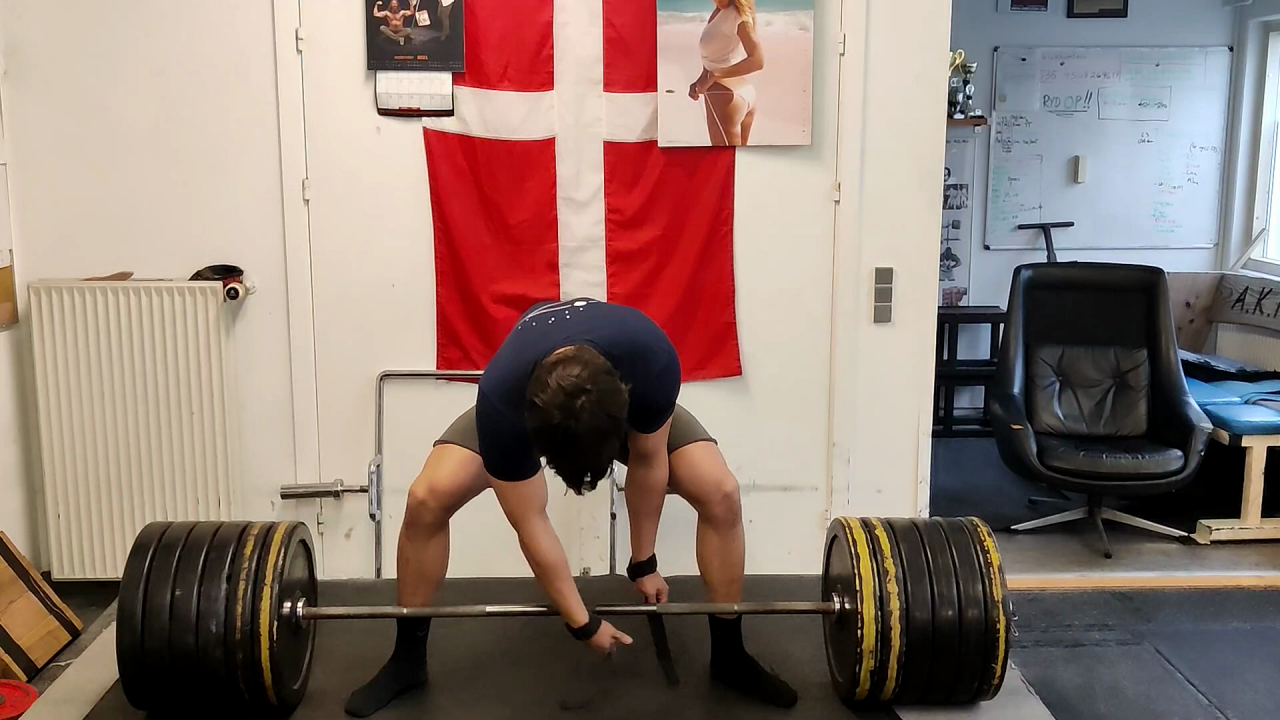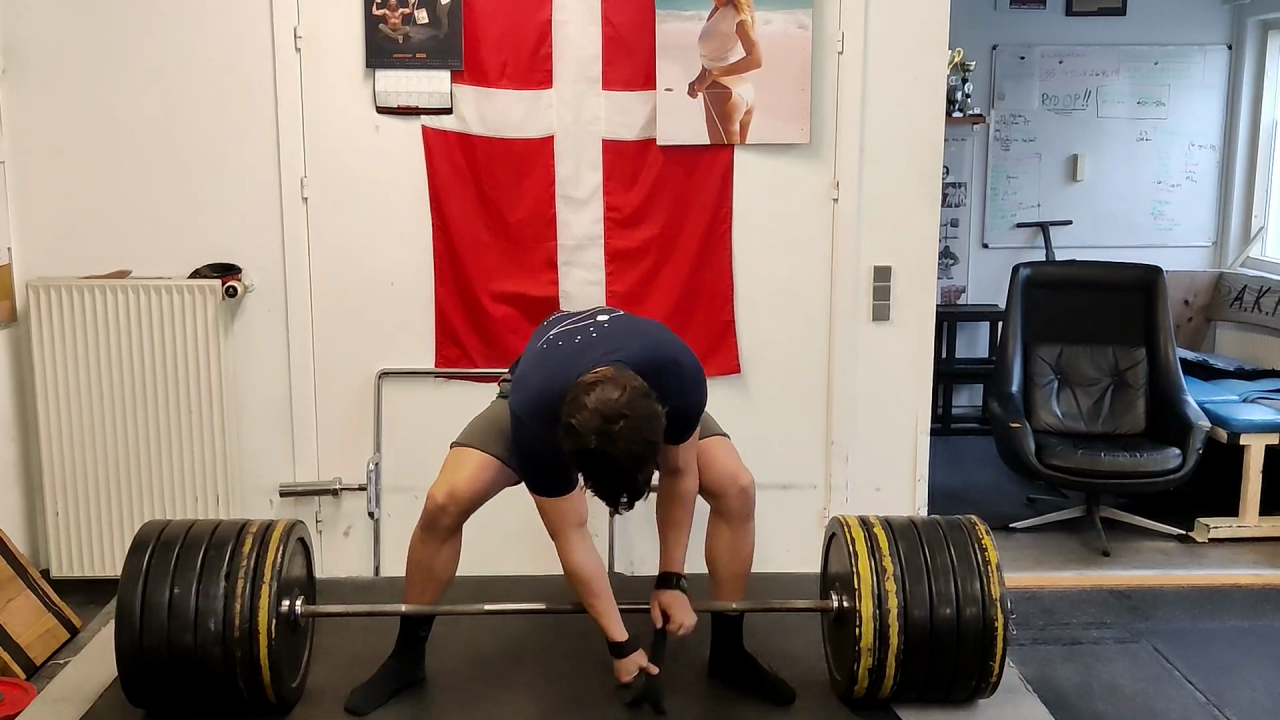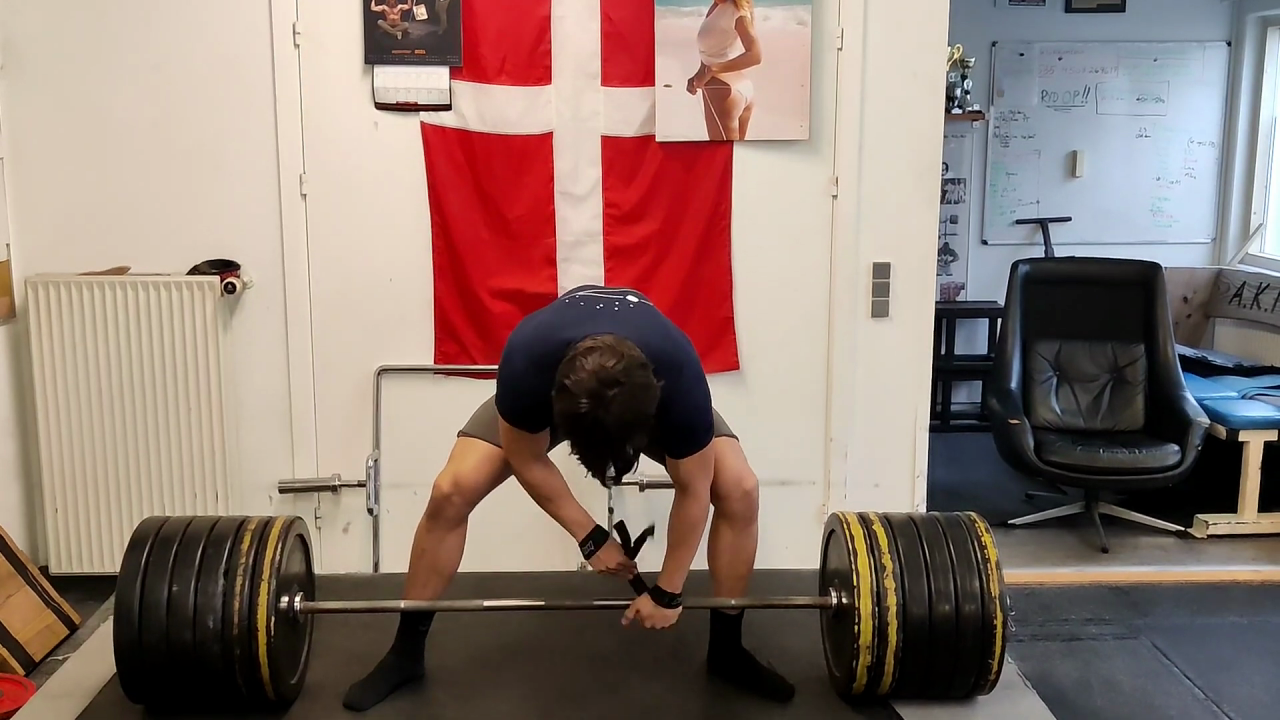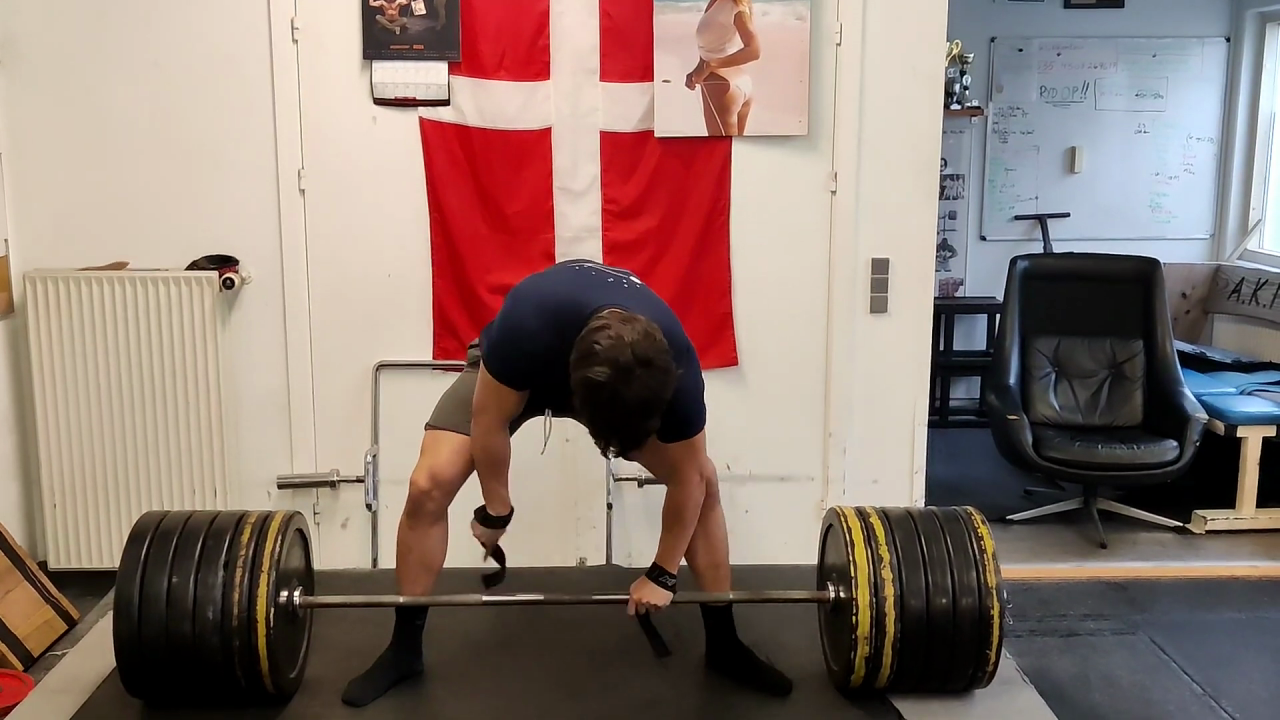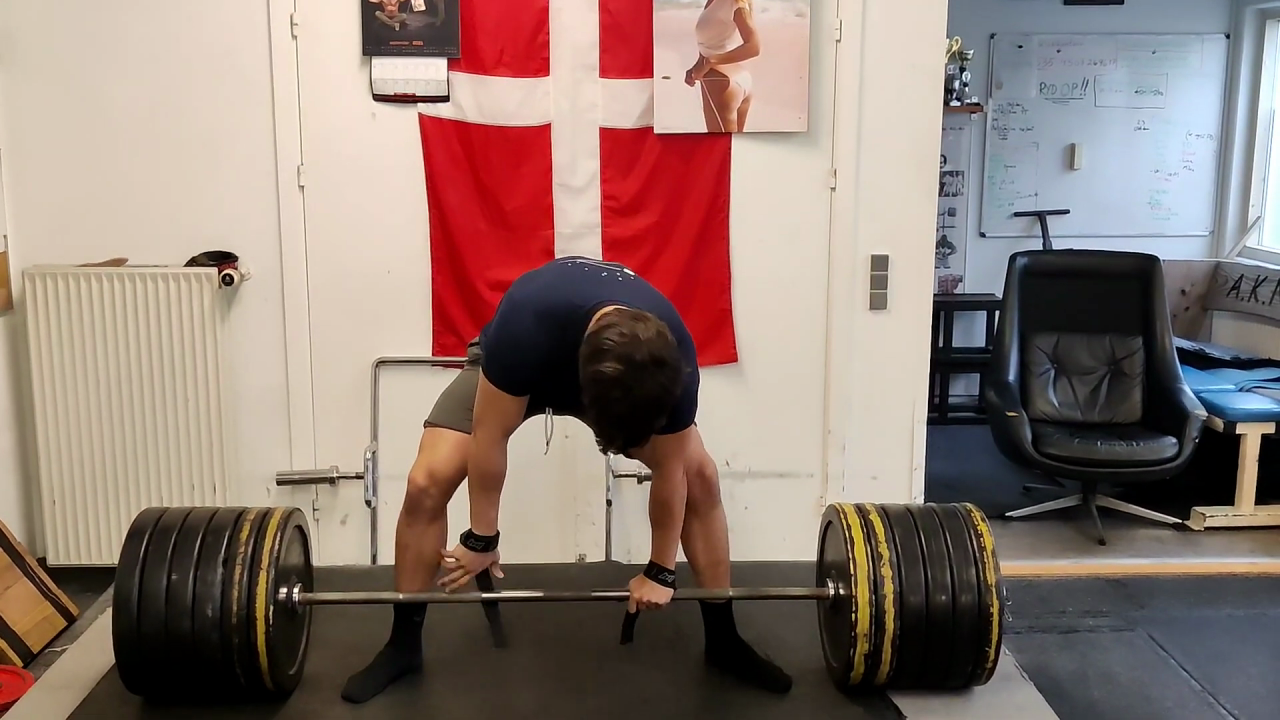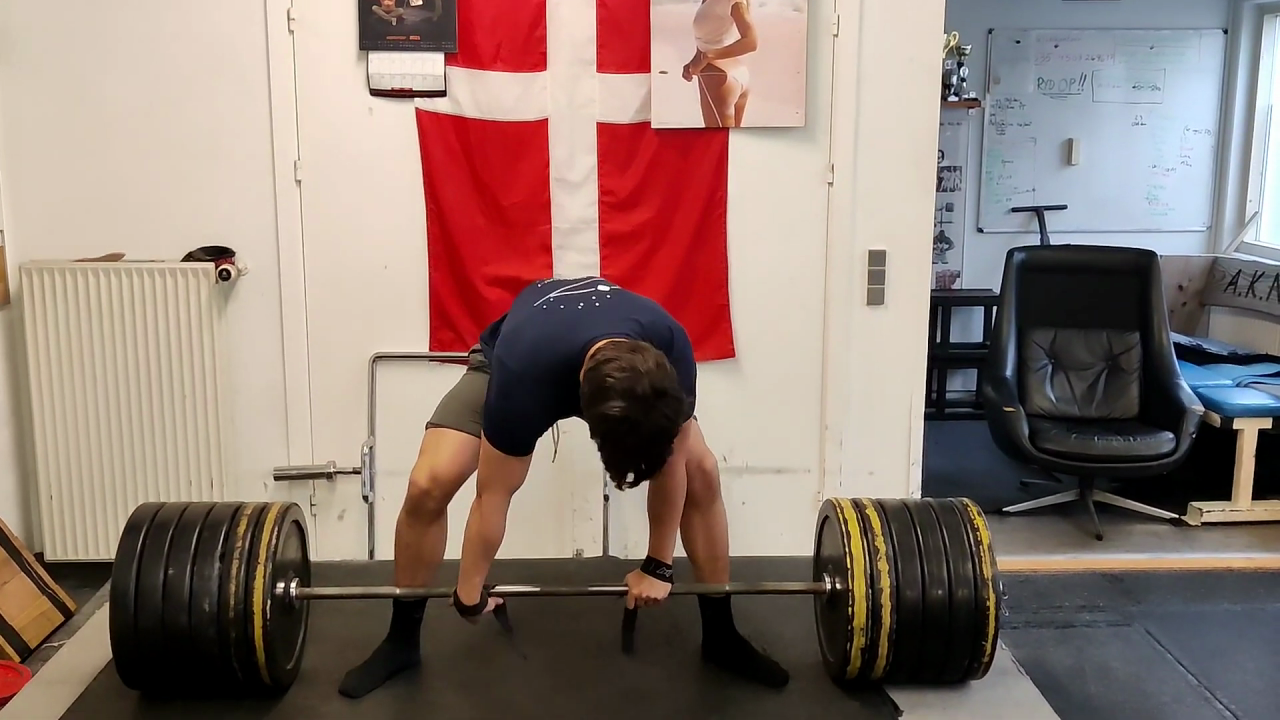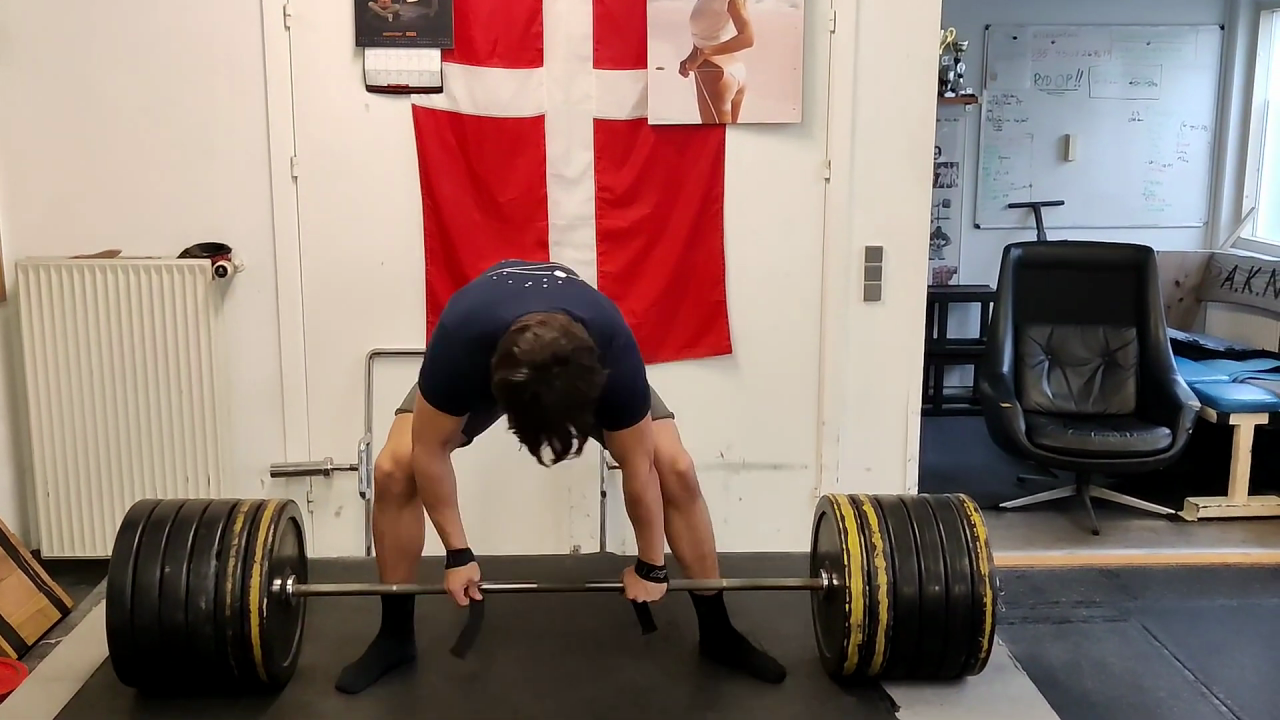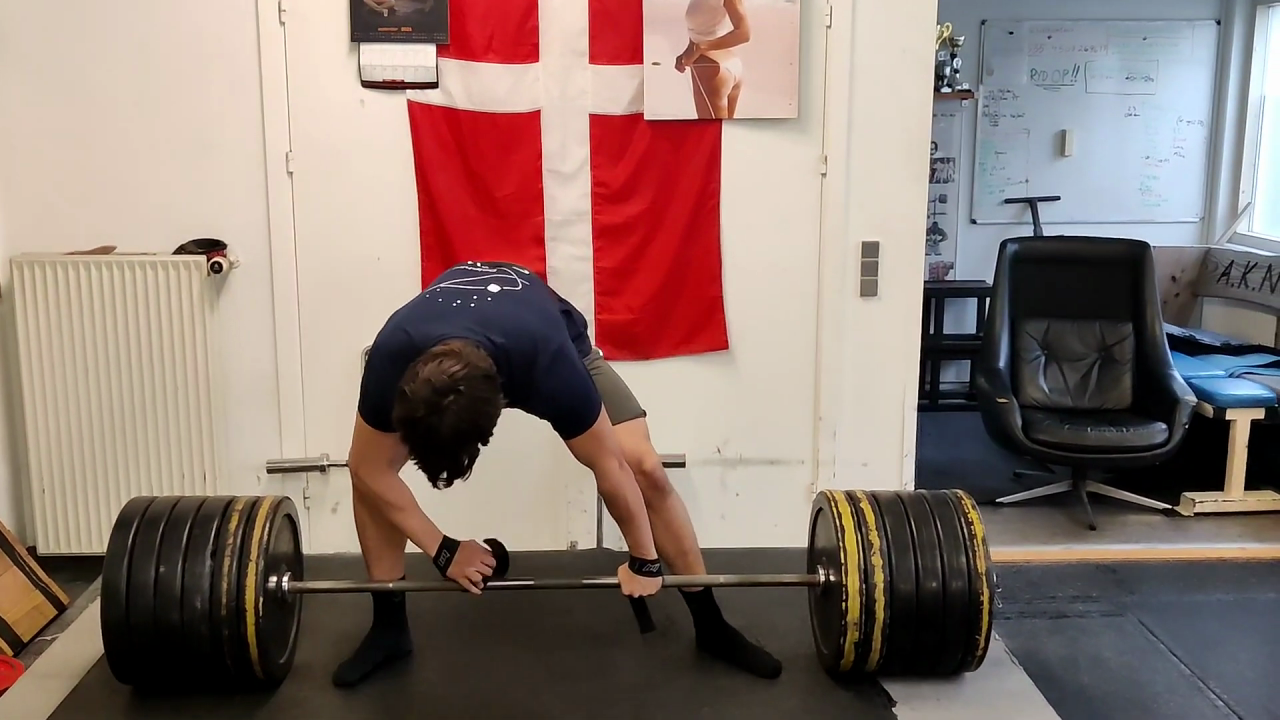
dt=0.5s
person 1, frame 1
left shoulder: (650, 359)
right shoulder: (502, 401)
left elbow: (649, 462)
right elbow: (530, 524)
left wrist: (643, 563)
right wrist: (582, 623)
left hip: (630, 400)
right hip: (525, 394)
left knee: (720, 493)
right knee: (427, 499)
left ankle: (729, 655)
right ankle: (407, 658)
person 1, frame 2
left shoulder: (678, 374)
right shoulder: (535, 414)
left elbow: (680, 473)
right elbow: (572, 538)
left wrist: (671, 579)
right wrist: (620, 643)
left hip: (644, 382)
right hip: (545, 388)
left knee: (735, 489)
right knee: (444, 503)
left ankle: (728, 653)
right ankle: (407, 657)
person 1, frame 3
left shoulder: (679, 377)
right shoulder: (528, 360)
left elbow: (694, 491)
right elbow: (530, 463)
left wrist: (667, 592)
right wrist: (592, 540)
left hip: (651, 392)
right hip: (551, 386)
left knee: (739, 491)
right knee: (451, 492)
left ankle: (726, 649)
right ankle: (407, 652)
person 1, frame 4
left shoulder: (673, 366)
right shoulder: (529, 320)
left elbow: (688, 479)
right elbow: (488, 424)
left wrist: (662, 574)
right wrist: (496, 512)
right hip: (509, 374)
left knee: (704, 478)
right knee: (429, 485)
left ankle: (723, 643)
right ankle: (405, 646)
person 1, frame 5
left shoulder: (672, 357)
right shoulder: (528, 322)
left elbow: (668, 470)
right elbow: (489, 439)
left wrist: (660, 570)
right wrist: (482, 540)
right hip: (512, 370)
left knee: (699, 474)
right knee: (427, 482)
left ankle: (722, 639)
right ankle: (403, 644)
person 1, frame 6
left shoulder: (669, 352)
right shoulder: (523, 376)
left elbow: (671, 465)
right elbow: (493, 498)
left wrist: (658, 566)
right wrist: (469, 596)
right hip: (505, 361)
left knee: (701, 470)
right knee: (428, 484)
left ankle: (720, 636)
right ankle: (402, 640)
person 1, frame 7
left shoulder: (613, 349)
right shoulder: (459, 335)
left elbow: (639, 465)
right elbow: (427, 452)
left wrist: (651, 565)
right wrist: (458, 555)
left hip: (585, 353)
right hip: (480, 346)
left knee: (674, 469)
right knee: (393, 468)
left ankle: (717, 632)
right ankle: (396, 634)
person 1, frame 8
left shoulder: (549, 364)
right shoulder: (393, 358)
left elbow: (609, 465)
right elbow: (369, 468)
left wrist: (643, 560)
right wrist: (442, 549)
left hip: (553, 337)
left knee: (644, 467)
right knee: (370, 465)
left ankle: (711, 627)
right ankle: (388, 628)
